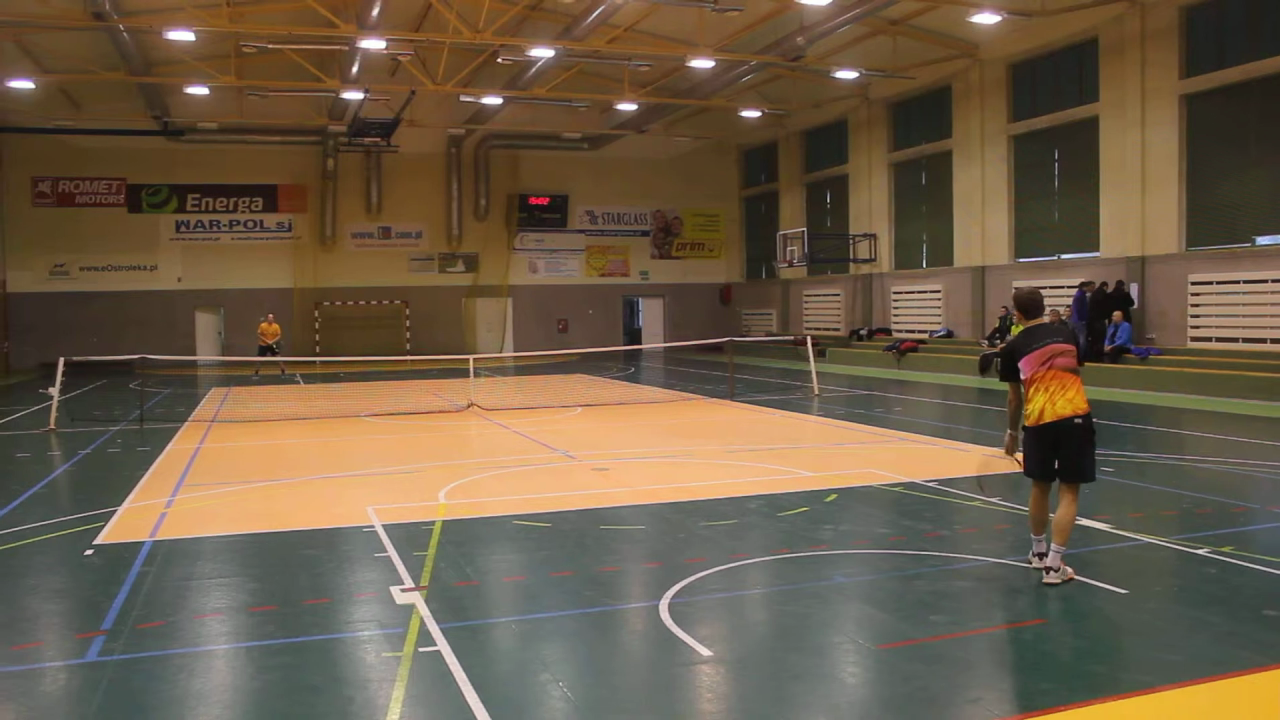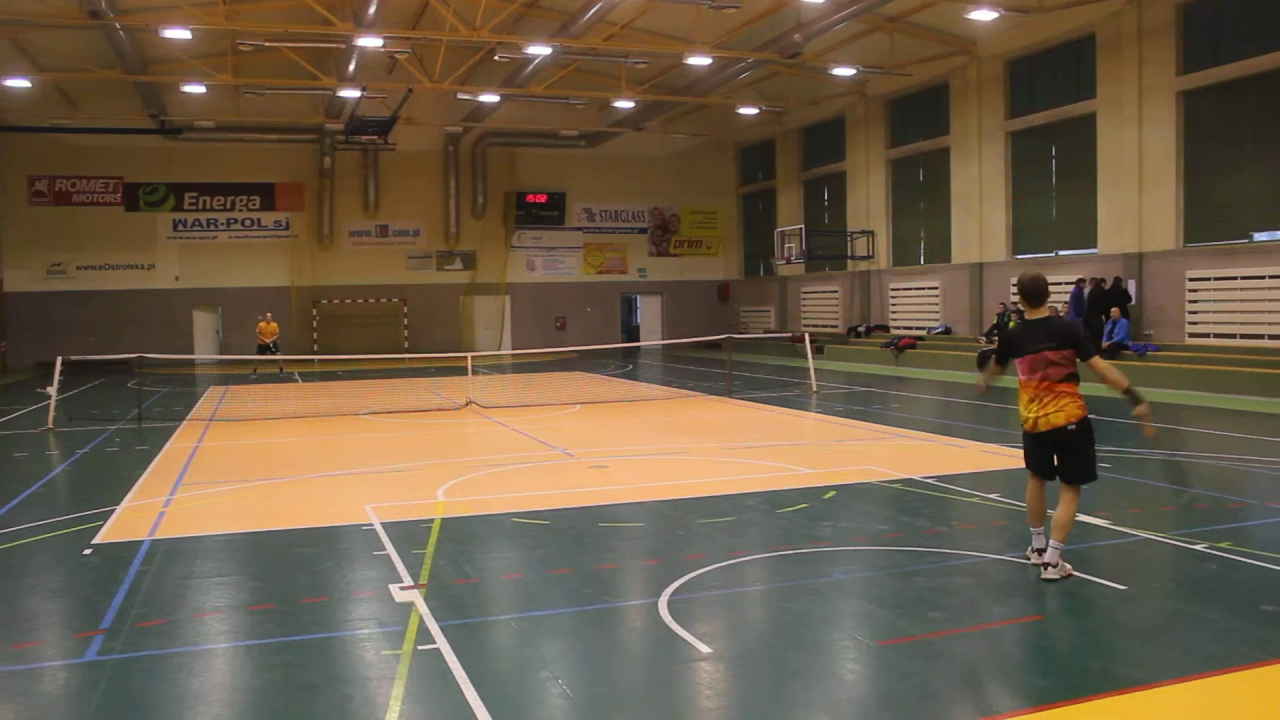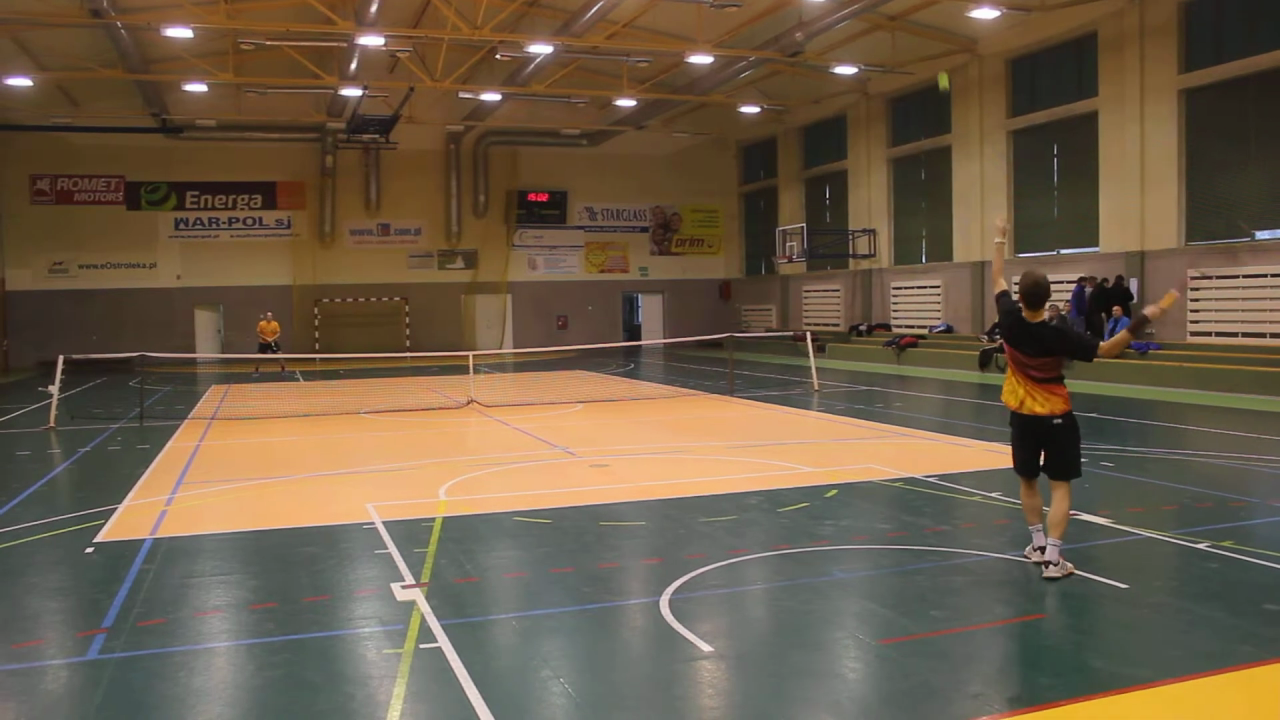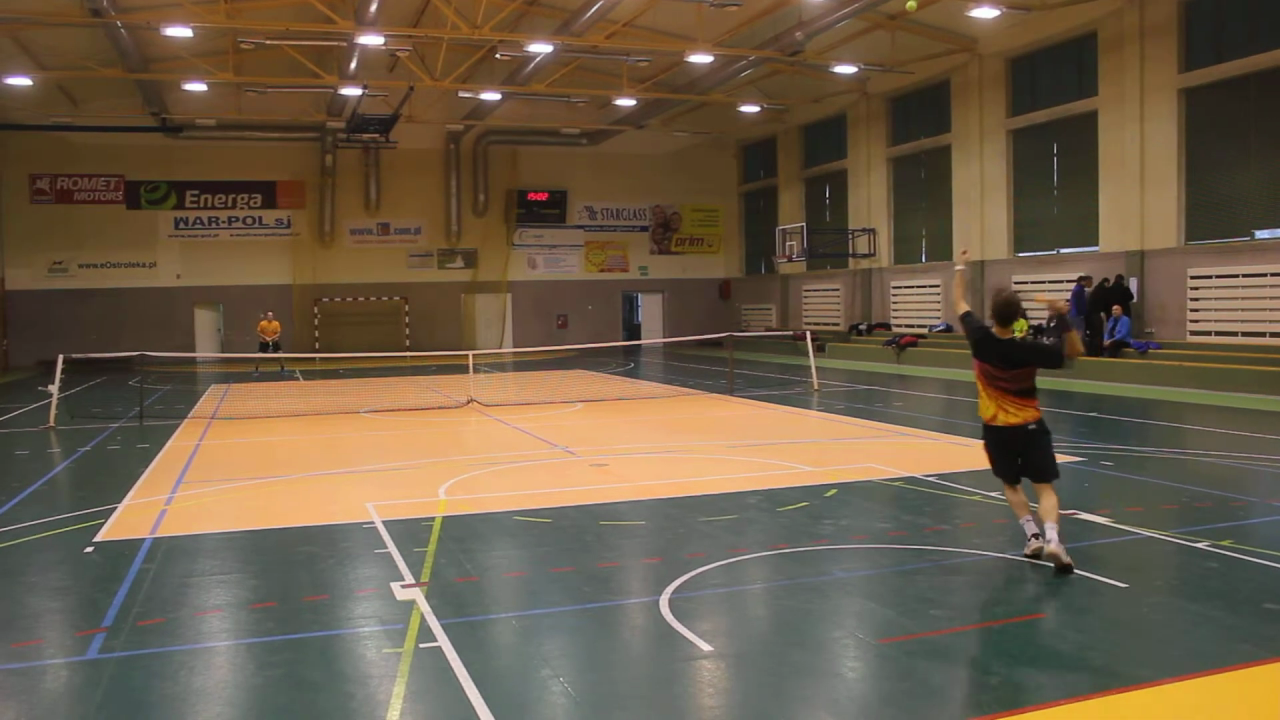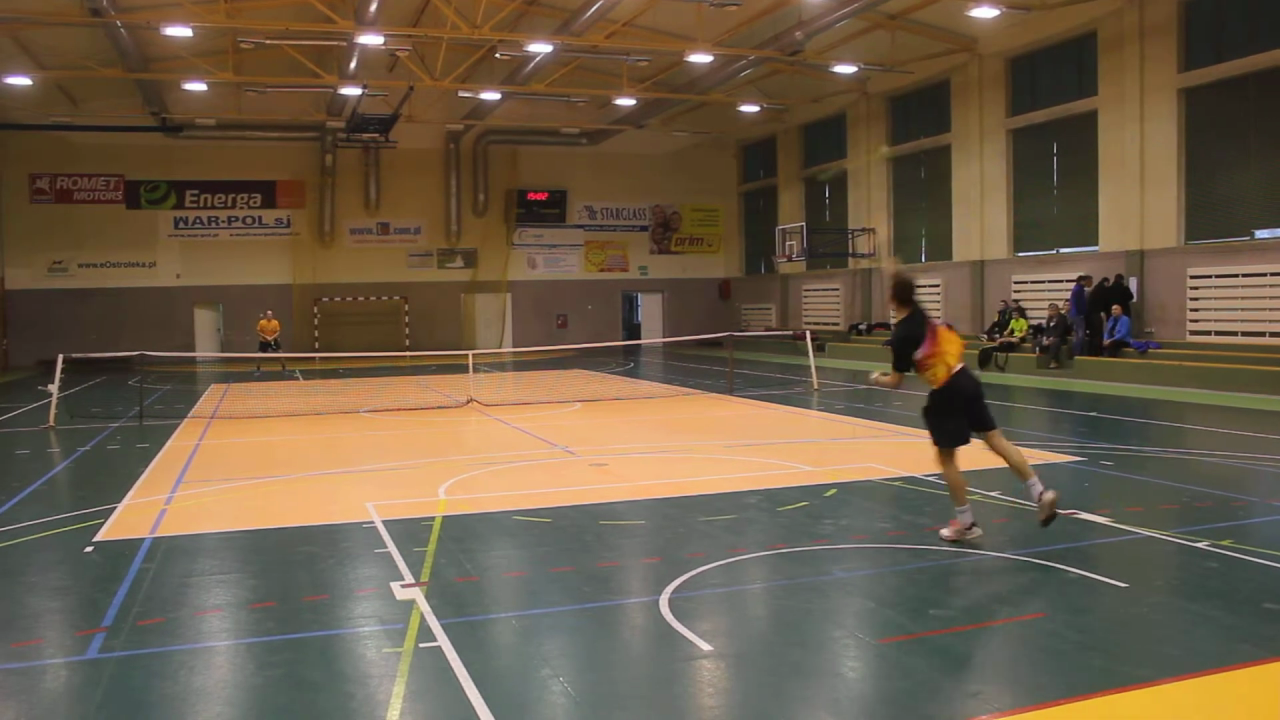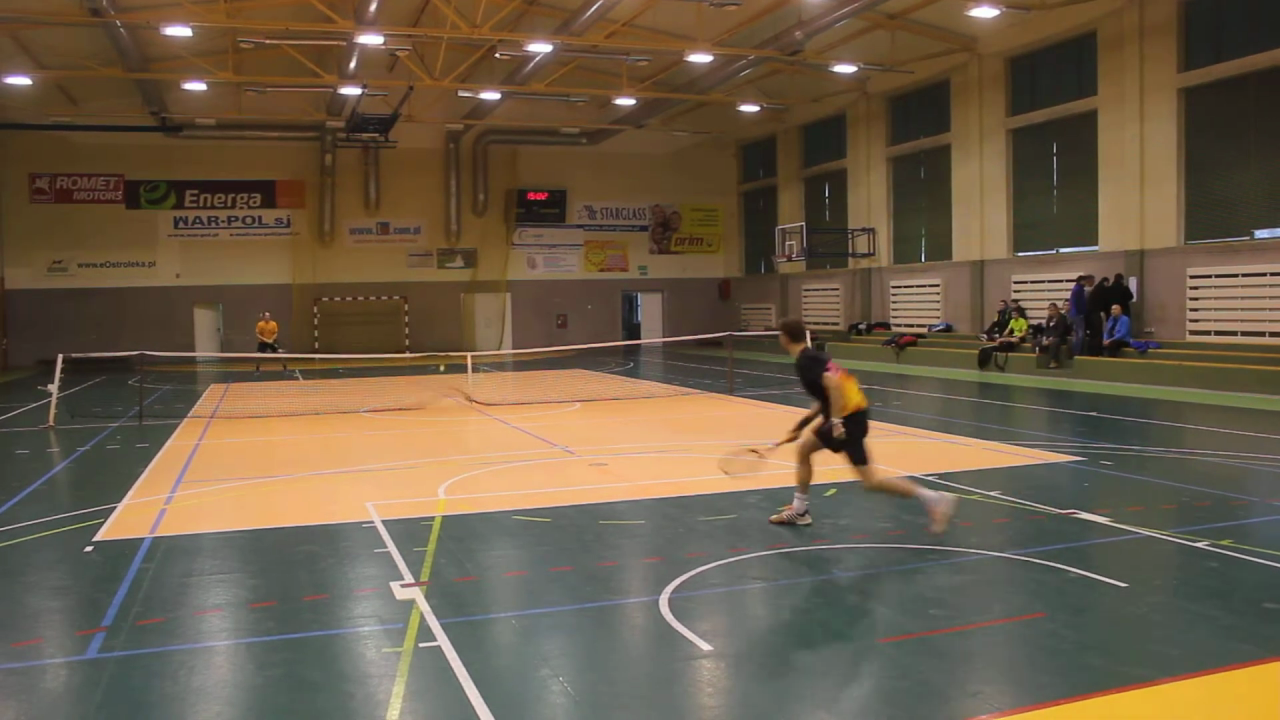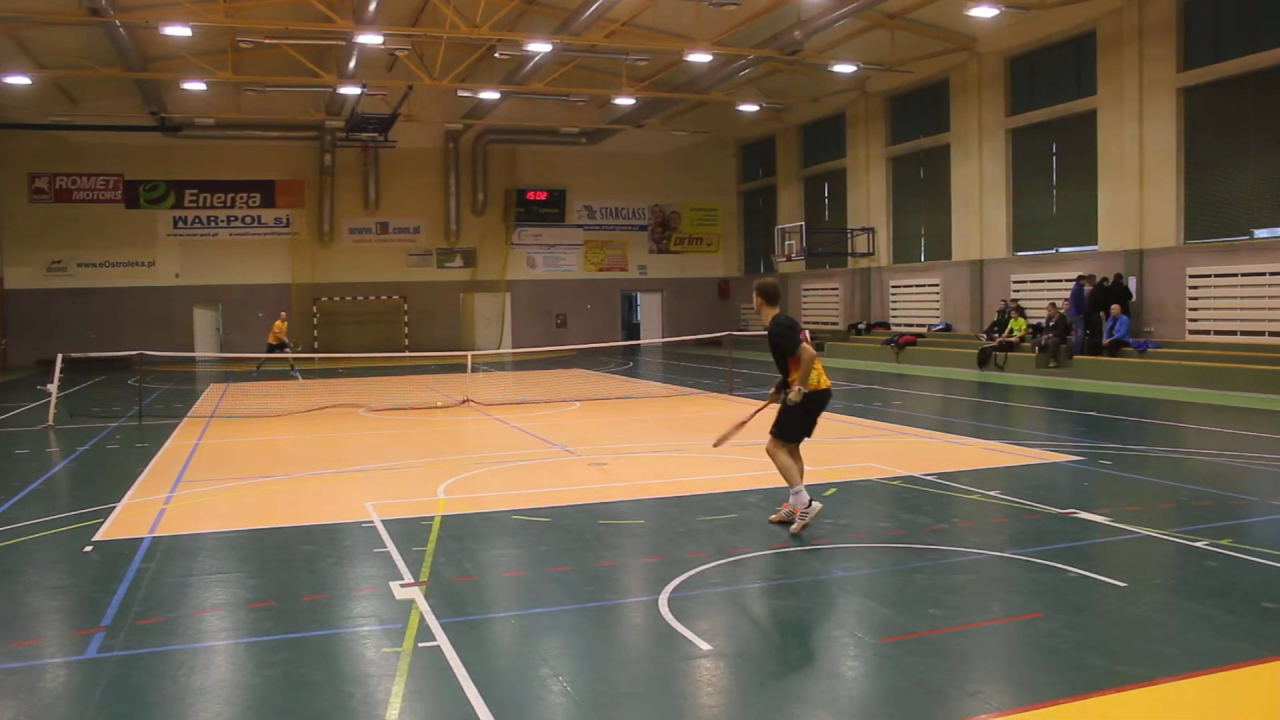
dt=0.4s
person 1, frame 1
left shoulder: (1013, 348)
right shoulder: (1066, 335)
left elbow: (1015, 397)
left wrist: (1011, 433)
left hip: (1038, 421)
right hip: (1075, 416)
left knee: (1040, 487)
right knee: (1068, 491)
left ankle: (1039, 552)
right ankle: (1053, 565)
person 1, frame 2
left shoulder: (1011, 336)
right shoulder: (1067, 329)
left elbow: (997, 365)
right elbow: (1100, 366)
left wrist: (985, 379)
right wrist: (1136, 398)
left hip: (1034, 423)
right hip: (1071, 419)
left knee: (1037, 479)
right knee: (1070, 489)
left ankle: (1037, 545)
right ankle: (1052, 560)
person 1, frame 3
left shoulder: (1010, 322)
right shoulder: (1061, 336)
left elbow: (997, 280)
right elbow: (1108, 350)
left wrist: (1000, 240)
right wrist: (1141, 320)
left hip: (1023, 417)
right hip: (1057, 417)
left knee: (1028, 482)
right knee: (1060, 487)
left ankle: (1039, 544)
right ankle: (1052, 557)
person 1, frame 4
left shoulder: (979, 339)
right shoulder: (1031, 351)
left elbow: (960, 302)
right elbow: (1075, 352)
left wrist: (960, 268)
right wrist: (1061, 320)
left hip: (996, 429)
right hip: (1030, 425)
left knee: (1010, 485)
right knee: (1045, 488)
left ankle: (1033, 536)
right ankle: (1052, 539)
person 1, frame 5
left shoulder: (901, 337)
right shoulder: (917, 313)
left elbow: (895, 382)
left wrist: (878, 379)
left hip: (945, 392)
right hip: (967, 380)
left knee: (946, 459)
right knee: (996, 440)
left ankle: (965, 522)
right ankle: (1041, 492)
person 1, frame 6
left shoulder: (805, 363)
right shoulder: (812, 357)
left elbow: (833, 382)
left wrist: (834, 421)
right wrist: (803, 423)
left hip: (849, 416)
right hip: (843, 415)
left knee: (869, 478)
right knee: (804, 450)
left ankle: (935, 500)
right ankle: (799, 509)
person 1, frame 7
left shoulder: (777, 328)
right shoulder: (785, 322)
left elbow: (809, 354)
left wrist: (800, 388)
right wrist: (780, 385)
left hip: (808, 393)
right hip: (818, 389)
left knee: (775, 448)
right knee: (790, 446)
left ankle: (805, 503)
right ankle: (795, 505)
